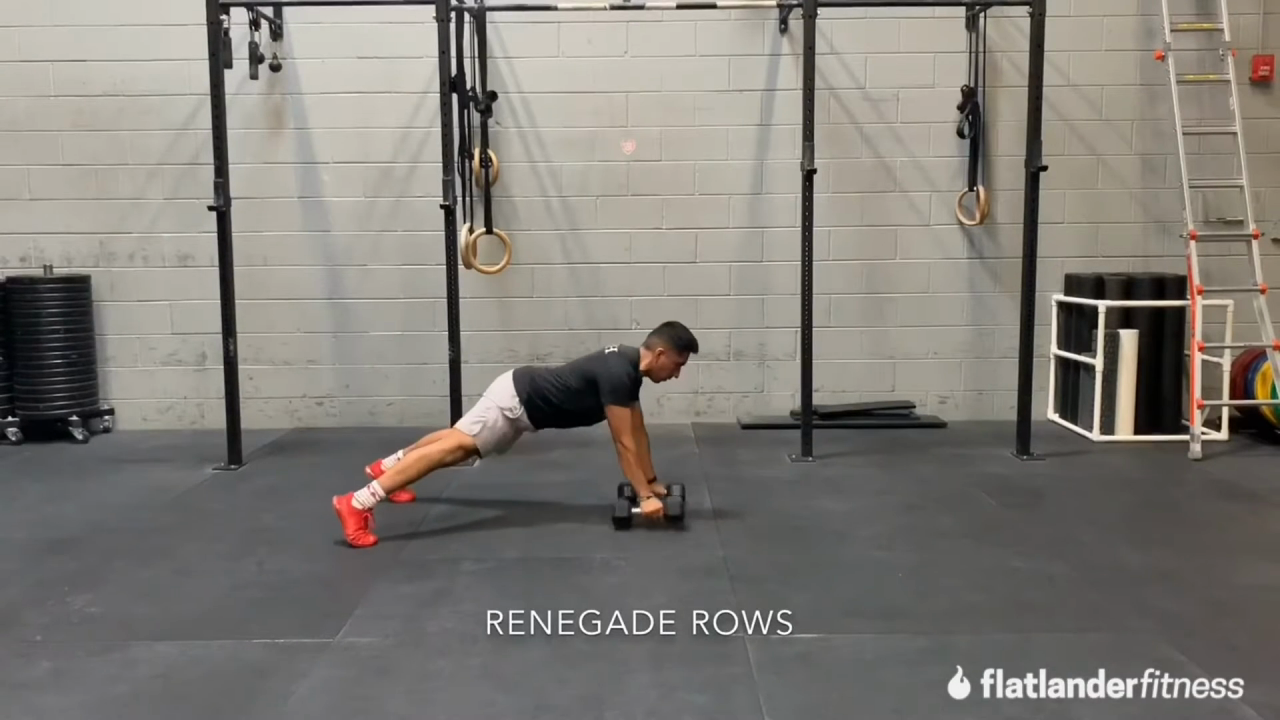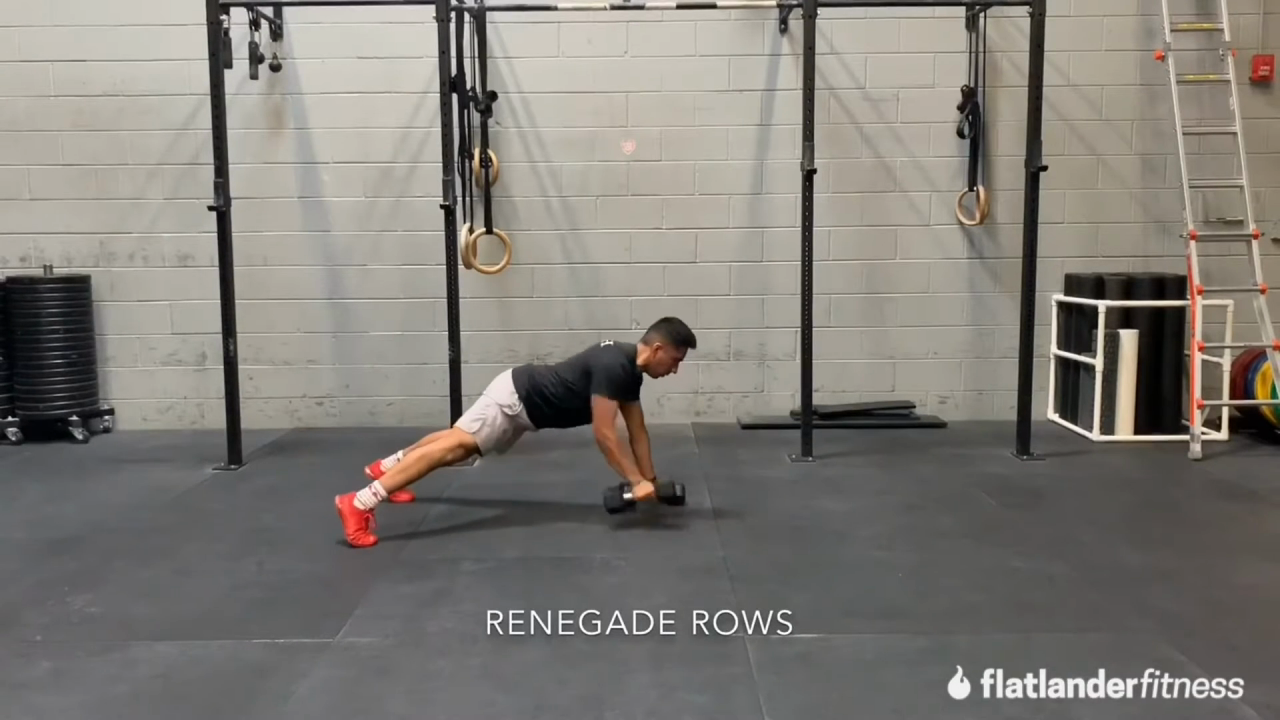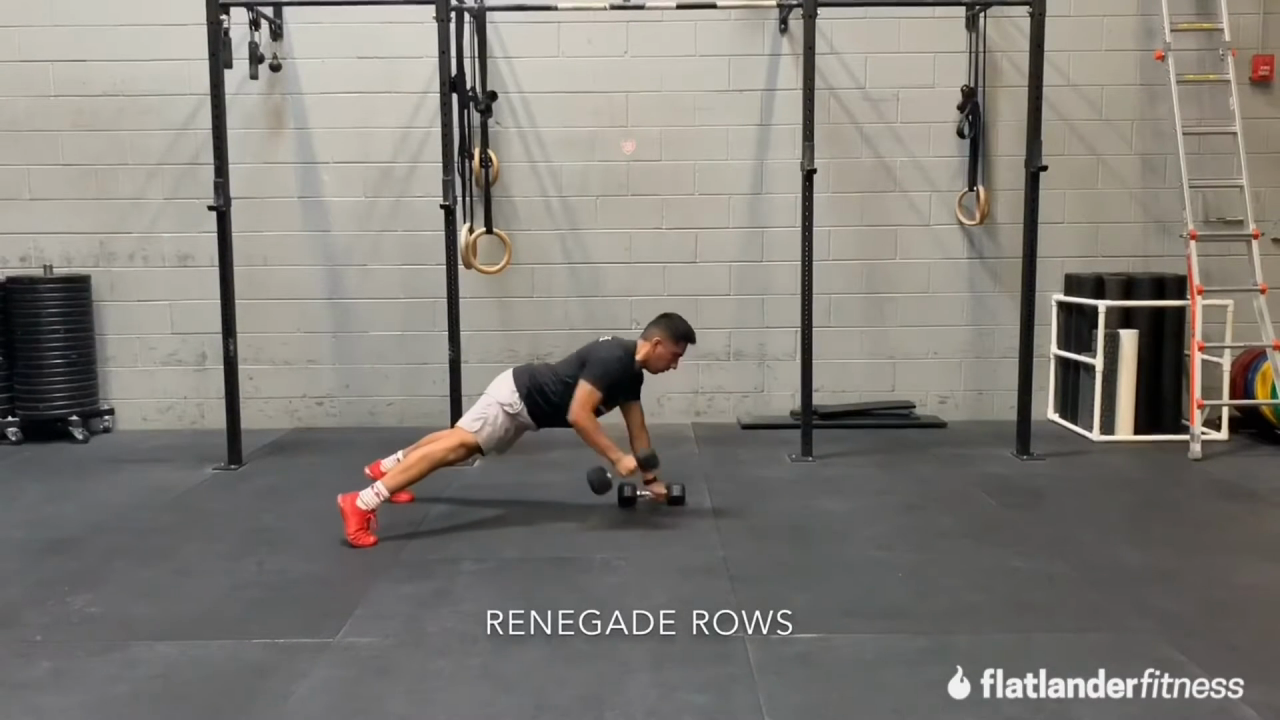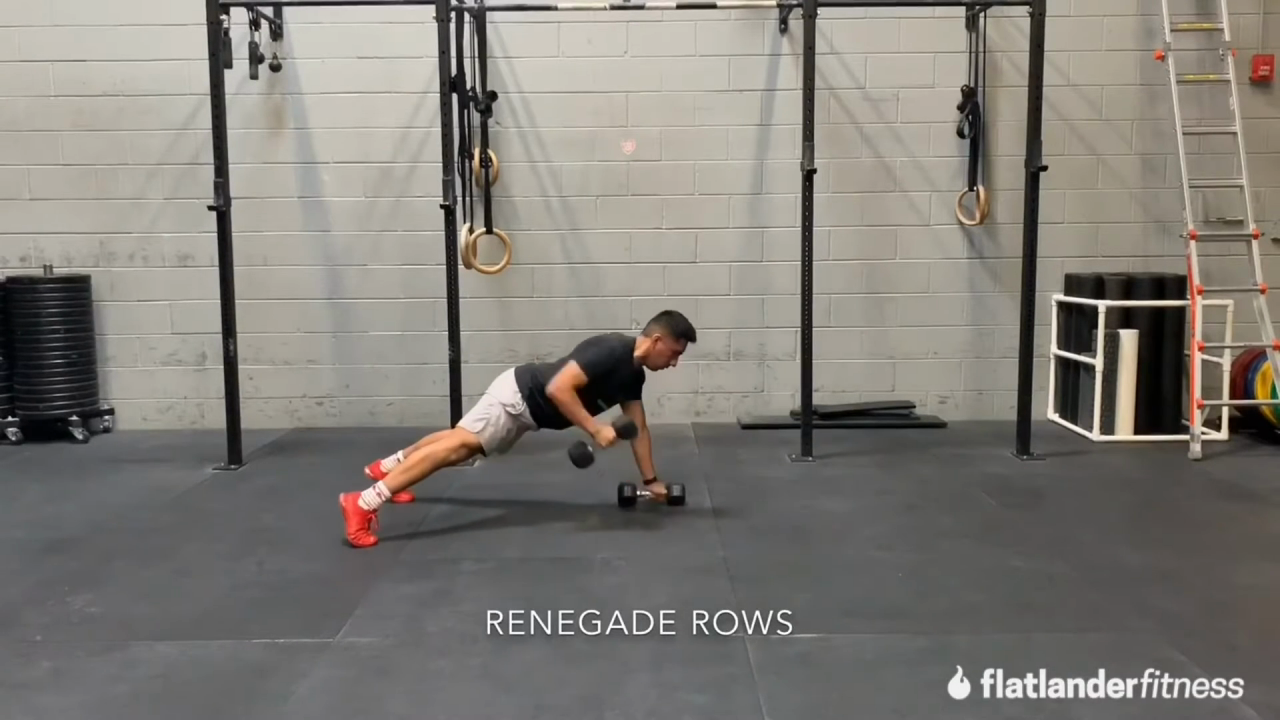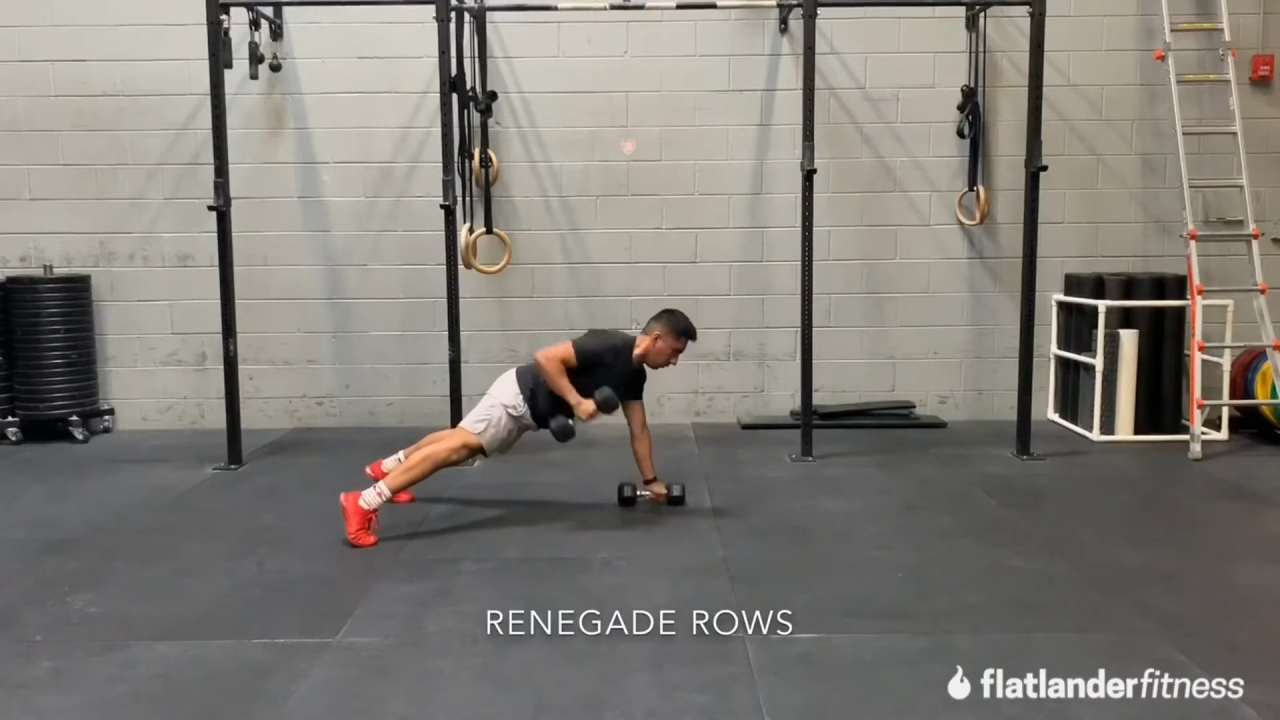
dt=0.1s
person 1, frame 1
left shoulder: (629, 367)
right shoulder: (618, 373)
left elbow: (638, 431)
right elbow: (624, 442)
left wrist: (652, 481)
right wrist: (644, 496)
left hip: (523, 398)
right hip: (518, 398)
left knee: (458, 437)
right knee: (454, 447)
left ankle: (387, 465)
right ankle: (358, 503)
person 1, frame 2
left shoulder: (631, 372)
right shoulder: (614, 364)
left elbow: (637, 429)
right elbow: (603, 433)
left wrist: (649, 478)
right wrist: (636, 482)
left hip: (525, 407)
right hip: (516, 396)
left knee: (458, 439)
right knee: (454, 446)
left ankle: (387, 466)
right ankle: (360, 503)
person 1, frame 3
left shoulder: (631, 371)
right shoulder: (613, 358)
left elbow: (637, 429)
right elbow: (577, 417)
left wrist: (650, 480)
right wrist: (617, 459)
left hip: (526, 406)
right hip: (517, 395)
left knee: (460, 440)
right knee: (456, 445)
left ankle: (387, 467)
right ankle: (362, 503)
person 1, frame 4
left shoulder: (633, 373)
right shoulder: (612, 350)
left elbow: (638, 427)
right elbow: (557, 389)
left wrist: (651, 481)
right wrist: (594, 428)
left hip: (529, 411)
right hip: (520, 394)
left knee: (460, 439)
right knee: (458, 446)
left ankle: (387, 467)
right ankle: (364, 503)
person 1, frame 5
left shoulder: (634, 372)
right shoulder: (611, 346)
left elbow: (638, 428)
right elbow: (545, 357)
left wrist: (651, 481)
right wrist: (577, 401)
left hip: (530, 410)
right hip: (520, 395)
left knee: (460, 439)
right knee: (459, 446)
left ankle: (388, 467)
right ankle: (364, 502)
